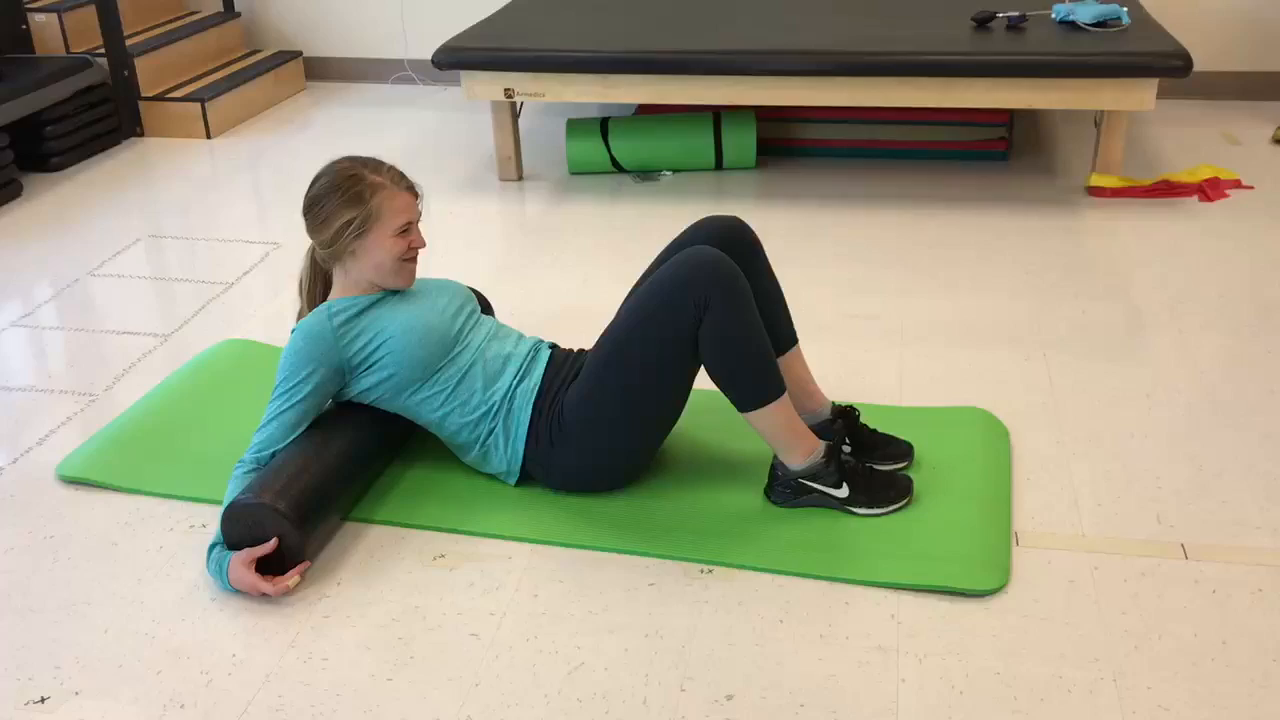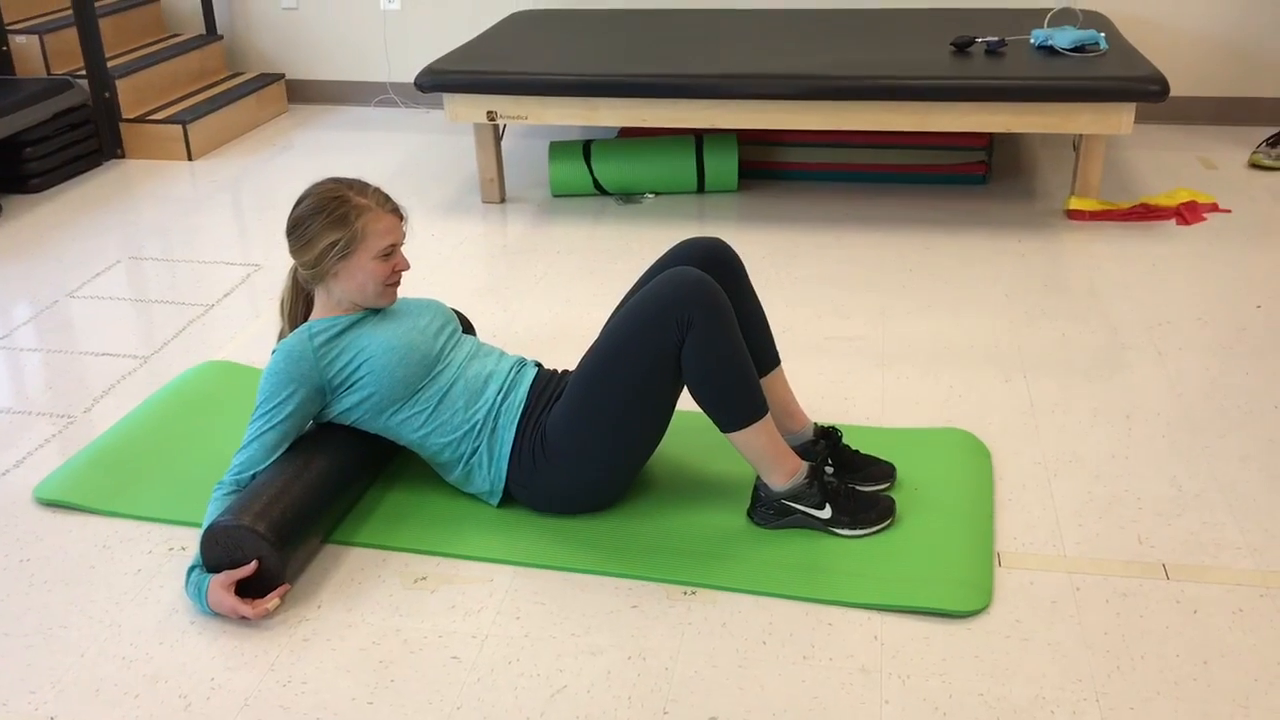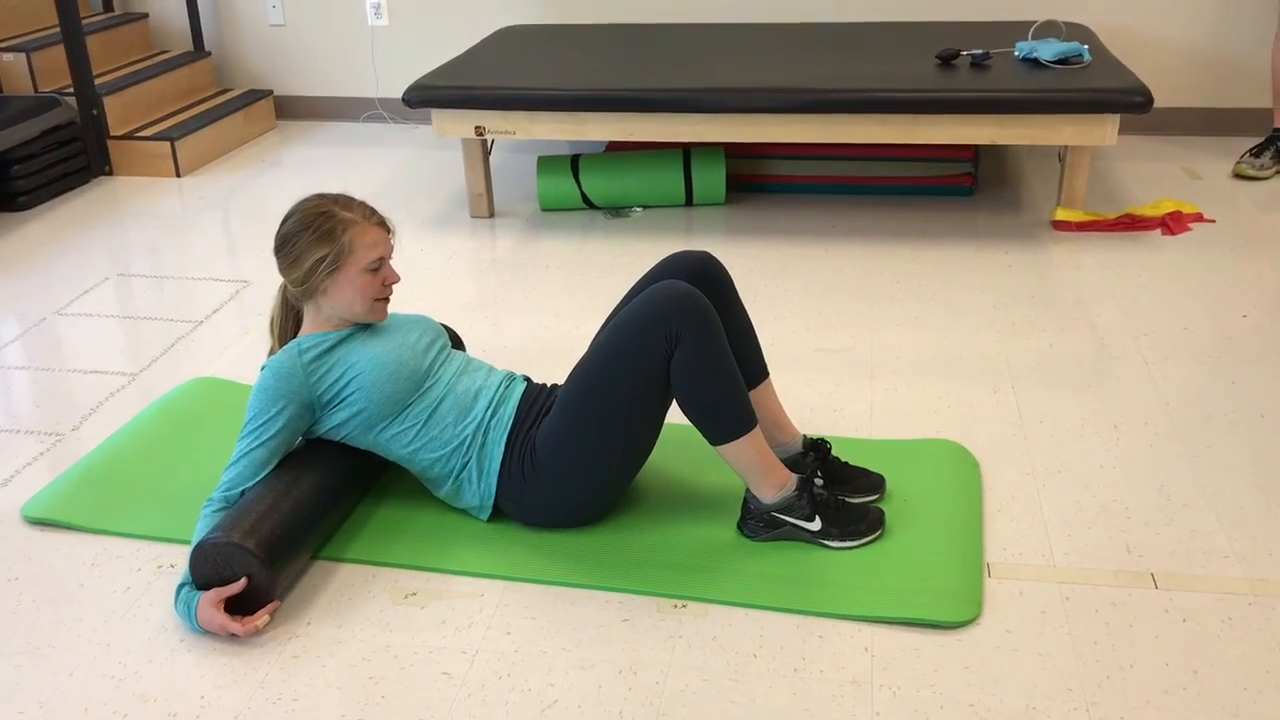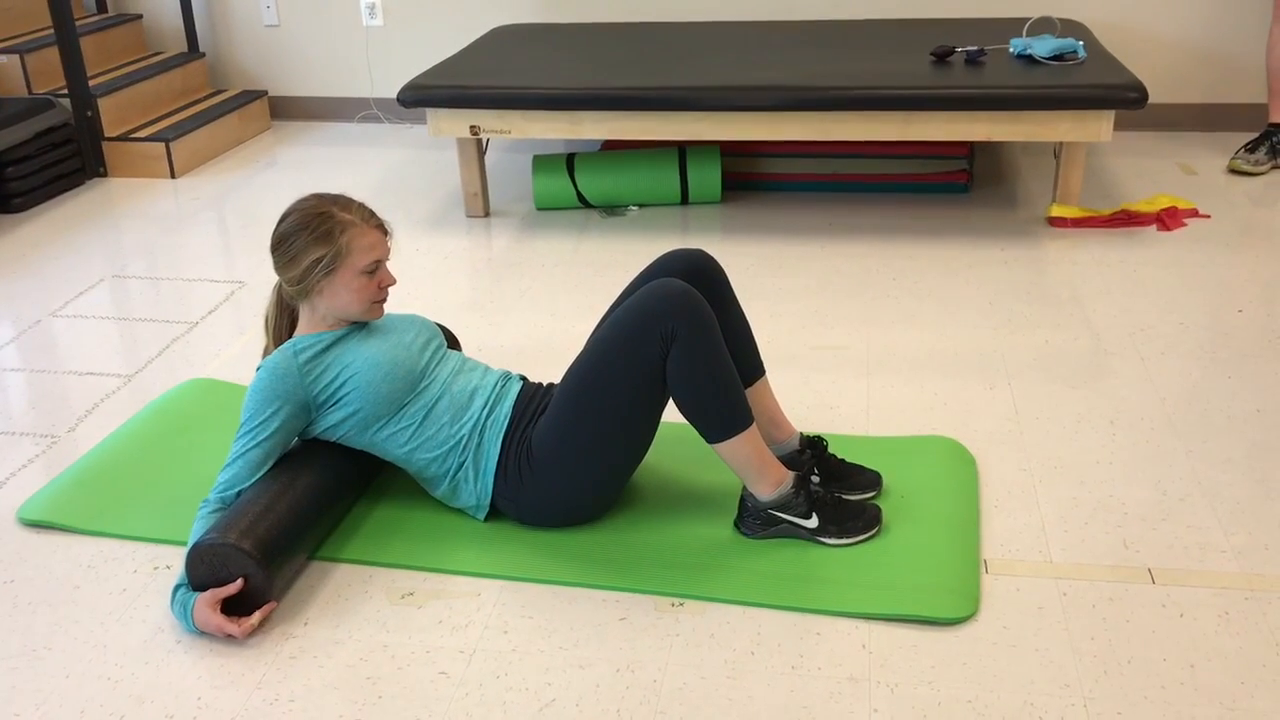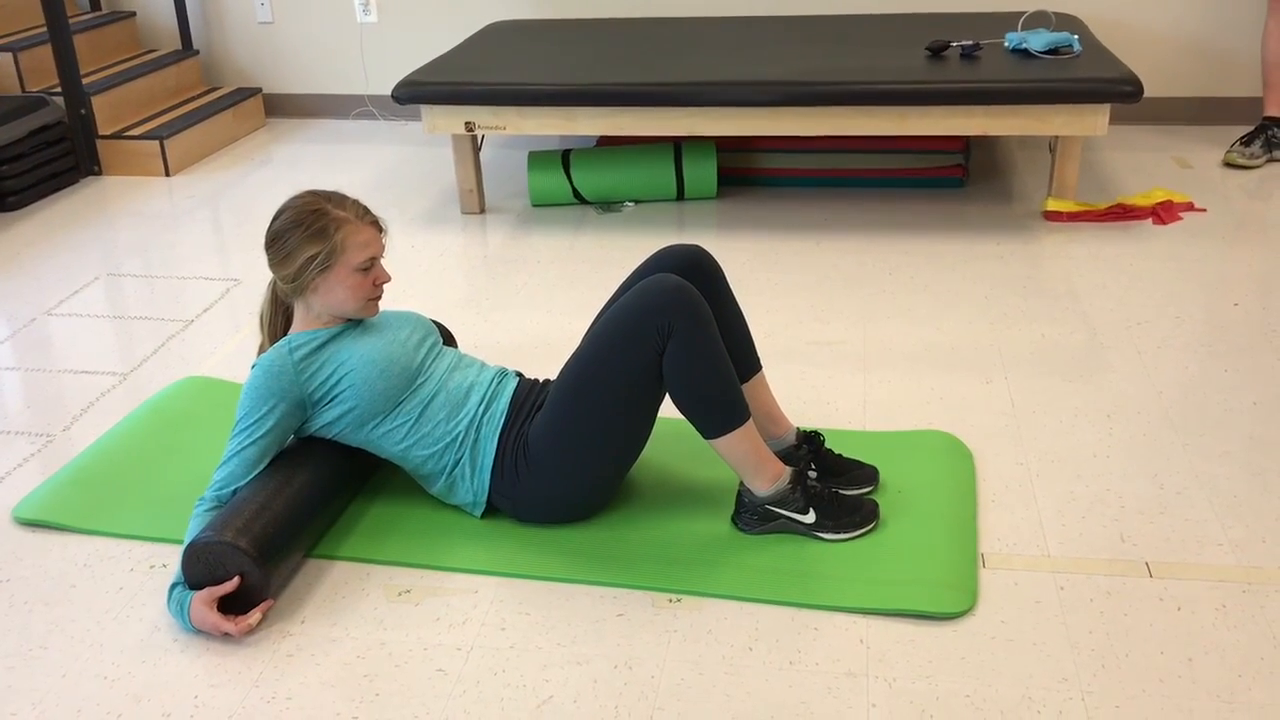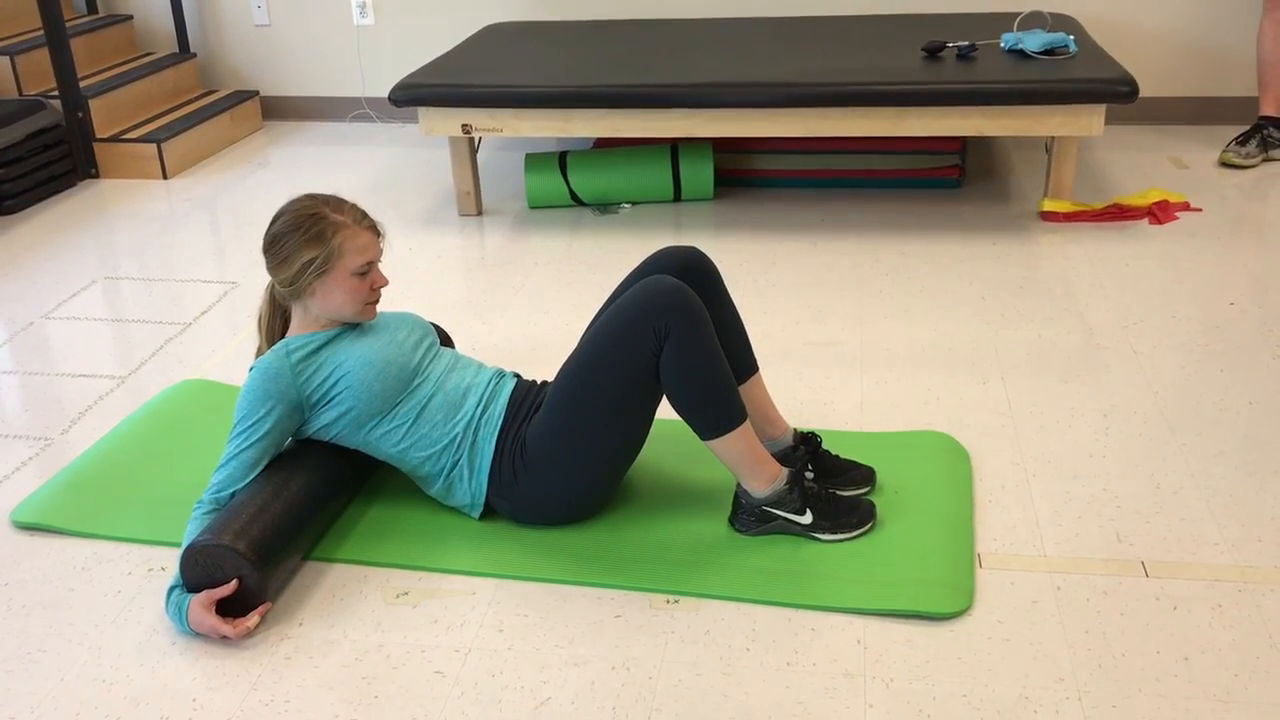
dt=0.7s
person 1, frame 1
left shoulder: (407, 289)
right shoulder: (324, 337)
right elbow: (262, 457)
right wrist: (226, 551)
left hip: (575, 386)
right hip: (567, 442)
left knee: (722, 235)
right knee: (704, 277)
left ankle: (820, 420)
right ankle: (807, 467)
person 1, frame 2
left shoulder: (388, 311)
right shoulder: (305, 357)
right elbow: (242, 477)
right wrist: (205, 575)
left hip: (557, 403)
right hip: (552, 462)
left knee: (705, 256)
right knee: (688, 297)
left ankle: (803, 440)
right ankle: (789, 486)
person 1, frame 3
left shoulder: (381, 325)
right shoulder: (294, 374)
right elbow: (231, 494)
right wrist: (196, 592)
left hip: (547, 419)
right hip: (542, 477)
left knee: (693, 271)
right knee: (676, 310)
left ankle: (793, 453)
right ankle: (778, 500)
person 1, frame 4
left shoulder: (373, 325)
right shoulder: (291, 373)
right elbow: (227, 495)
right wrist: (193, 592)
left hip: (543, 416)
right hip: (538, 476)
left knee: (689, 268)
right knee: (672, 309)
left ankle: (788, 451)
right ankle: (774, 497)
person 1, frame 5
left shoulder: (370, 322)
right shoulder: (286, 371)
right elbow: (223, 493)
right wrist: (189, 590)
left hip: (539, 413)
right hip: (535, 473)
left knee: (685, 265)
right knee: (668, 304)
left ankle: (785, 446)
right ankle: (771, 493)
person 1, frame 6
left shoulder: (368, 324)
right shoulder: (284, 374)
right elbow: (222, 496)
right wrist: (187, 593)
left hip: (536, 413)
right hip: (533, 474)
left knee: (681, 265)
right knee: (665, 306)
left ankle: (781, 446)
right ankle: (768, 493)
